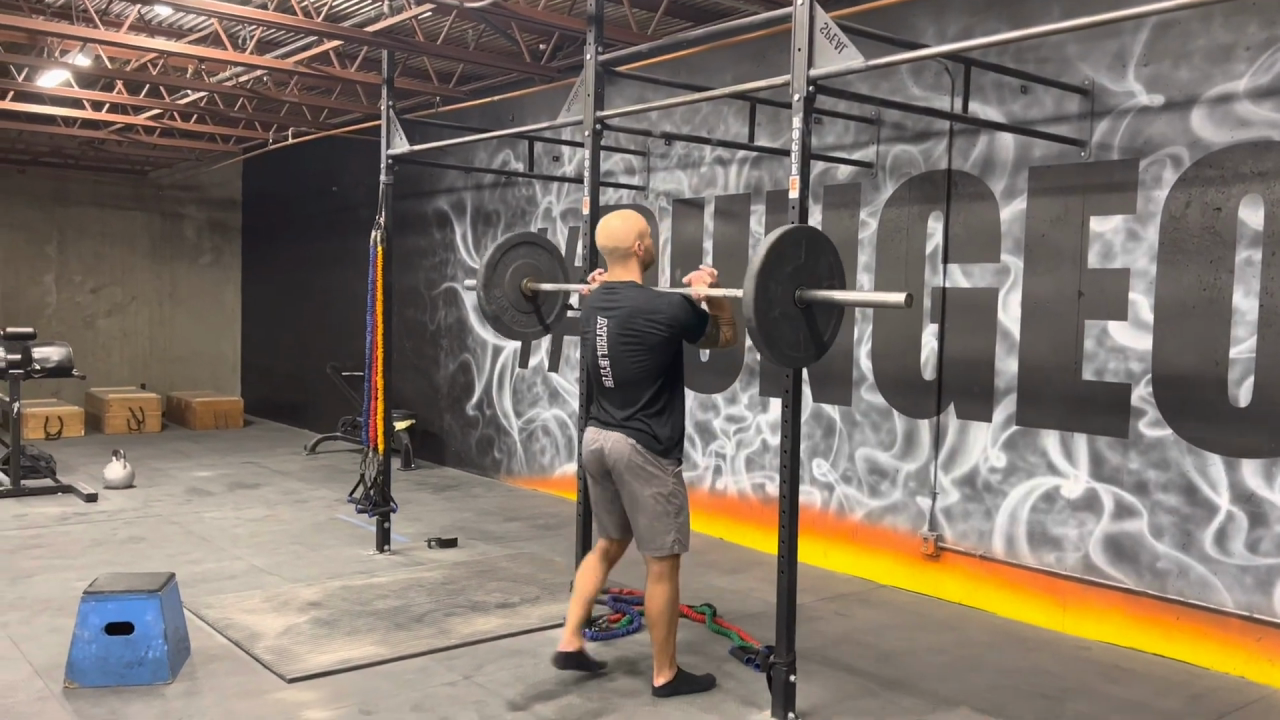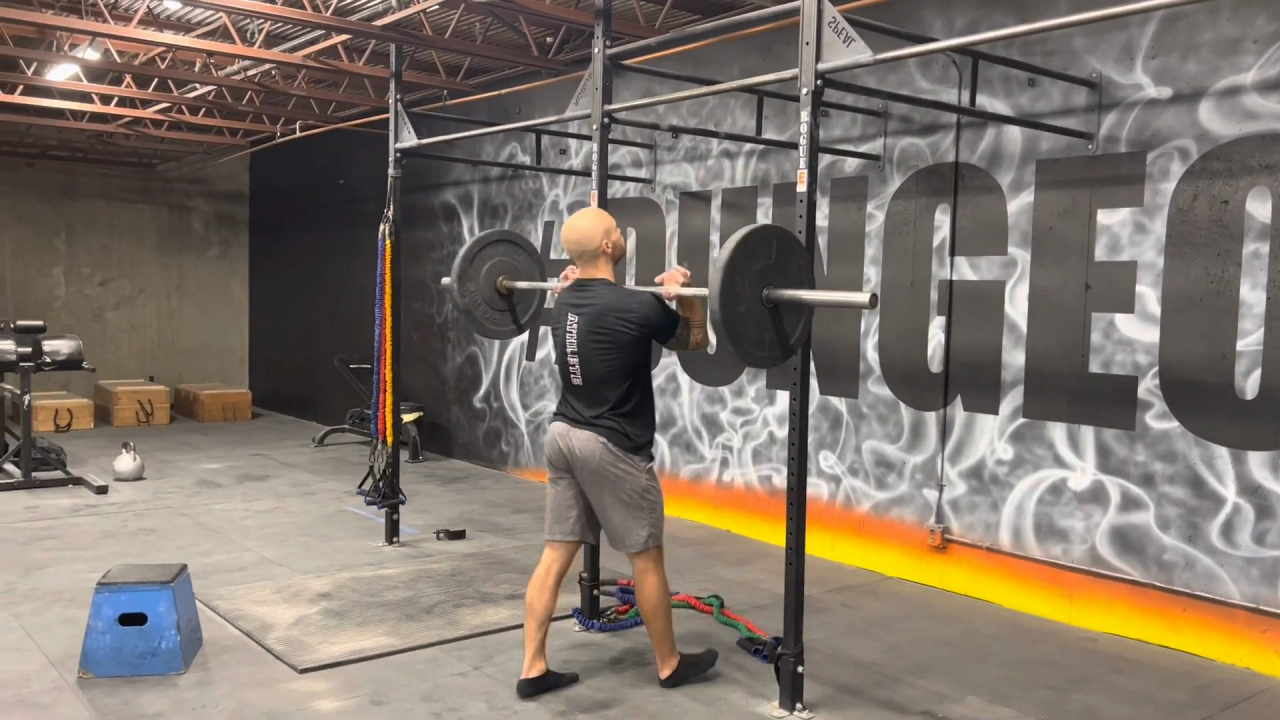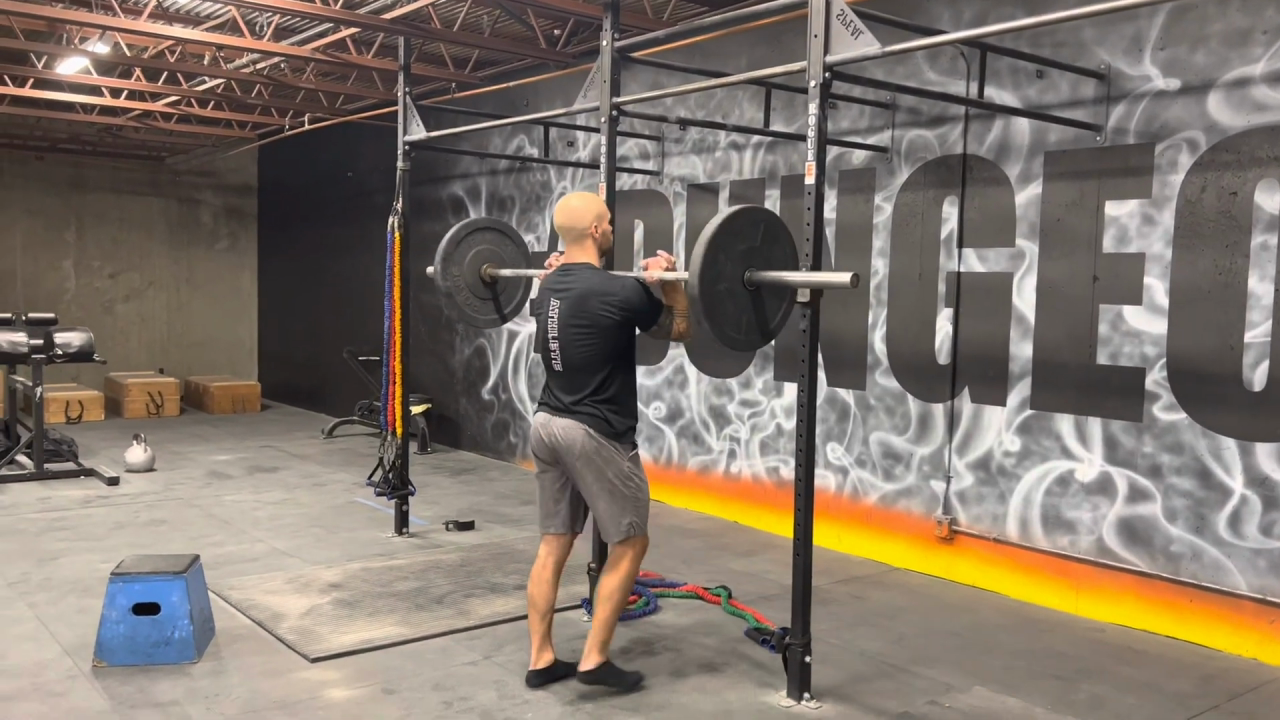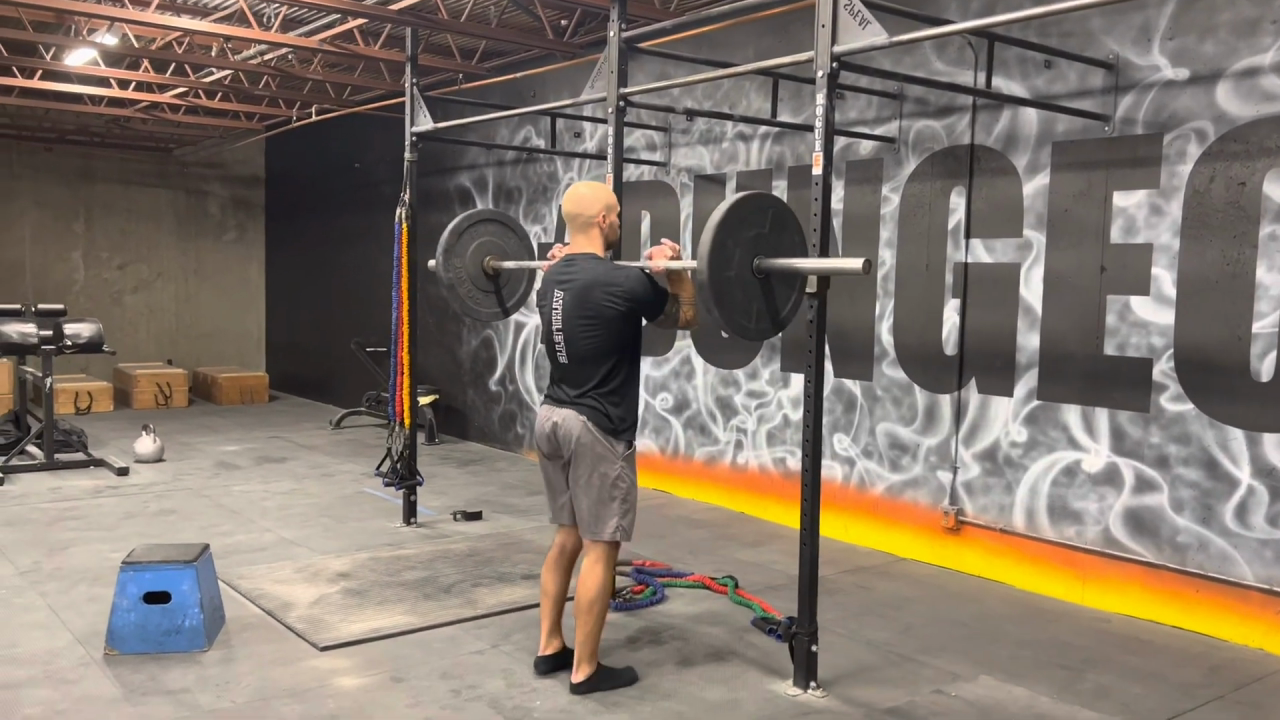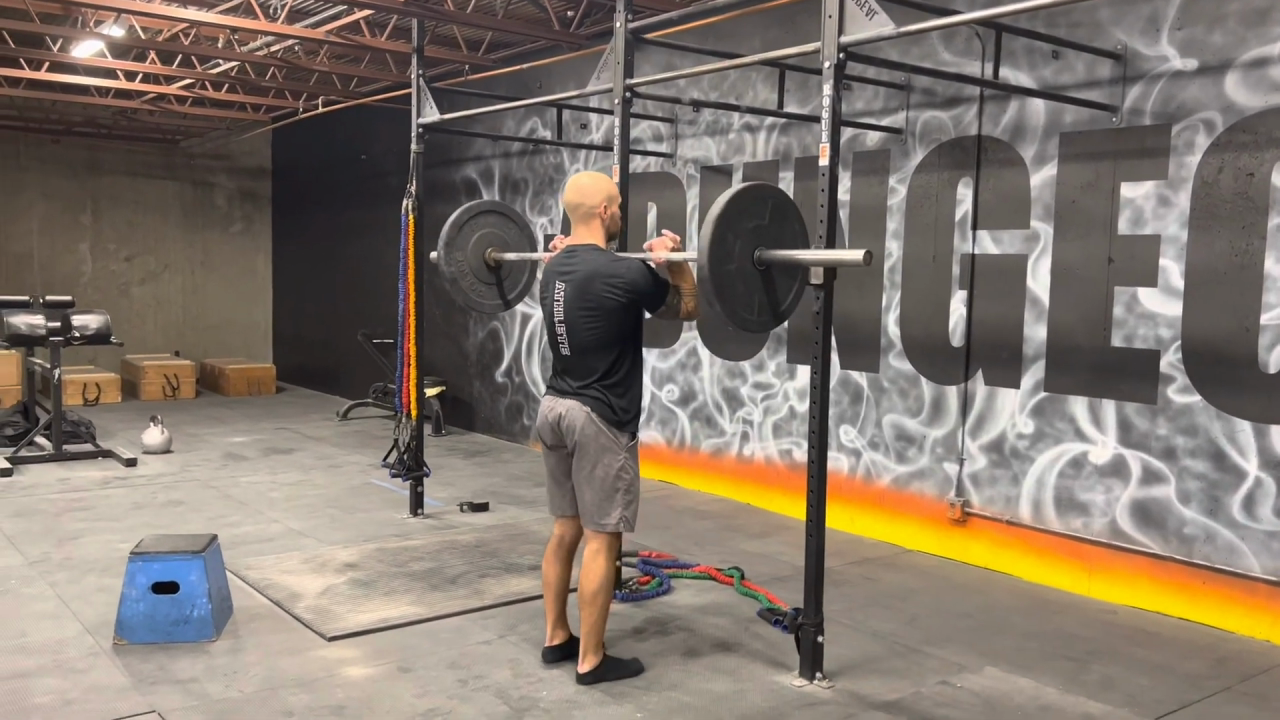
dt=0.3s
person 1, frame 1
left shoulder: (593, 302)
right shoulder: (666, 307)
right elbow: (726, 338)
right wrist: (712, 295)
left hip: (597, 438)
right hip: (645, 448)
left knee: (608, 546)
right knee: (662, 562)
left ankle: (571, 642)
right ankle: (665, 674)
person 1, frame 2
left shoulder: (564, 301)
right shoulder: (637, 307)
right elbow: (696, 340)
right wrist: (684, 296)
left hip: (563, 436)
right hip: (612, 448)
left knee: (556, 554)
right knee: (647, 557)
left ankle: (533, 668)
right ankle: (669, 664)
person 1, frame 3
left shoulder: (549, 286)
right shoulder: (620, 291)
right elbow: (679, 329)
right wrist: (669, 282)
left hip: (547, 425)
right hip: (597, 435)
left knee: (552, 546)
right knee: (629, 546)
left ankle: (541, 659)
right ankle: (594, 659)
person 1, frame 4
left shoulder: (552, 277)
right shoulder: (625, 282)
right elbow: (686, 317)
right wrist: (674, 269)
left hip: (551, 417)
right hip: (597, 428)
left knee: (568, 539)
right knee: (599, 549)
left ankle: (550, 647)
right ankle: (585, 669)
person 1, frame 5
left shoulder: (554, 268)
right shoulder: (625, 273)
right elbow: (687, 308)
right wrist: (674, 260)
left hip: (554, 409)
right hip: (600, 420)
left knee: (566, 530)
right knee: (601, 539)
left ankle: (556, 637)
right ankle: (591, 660)
